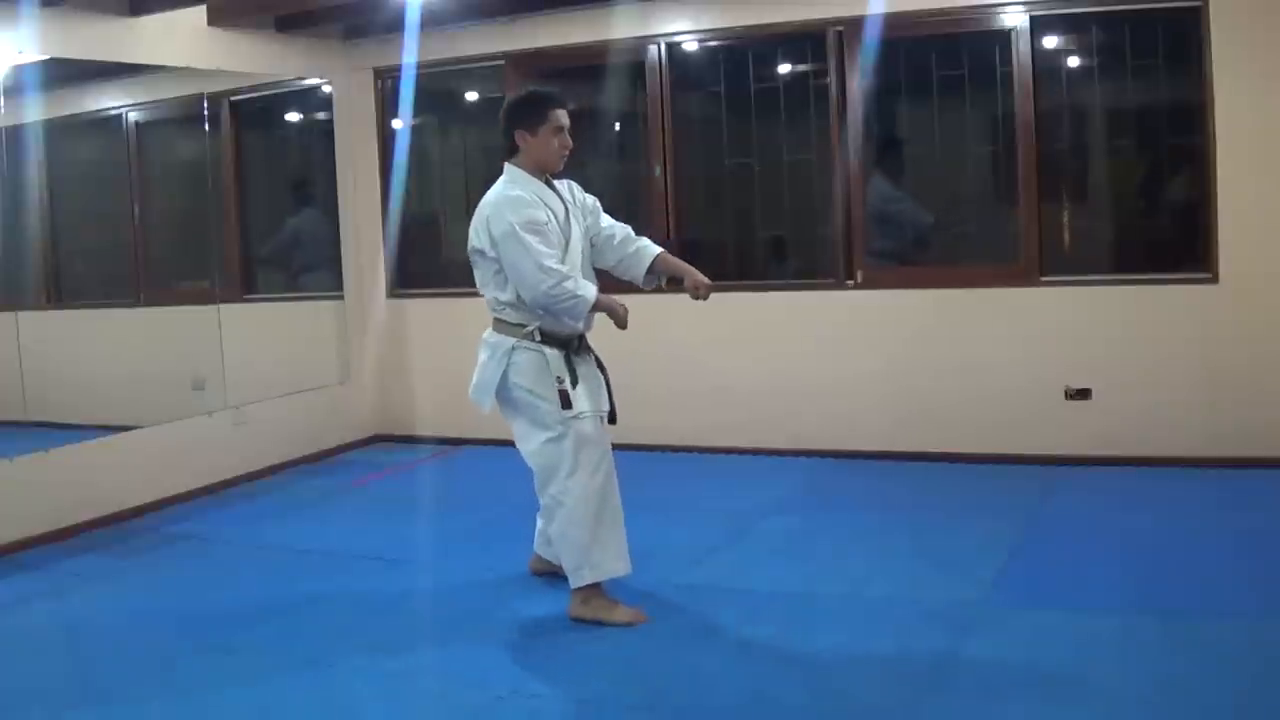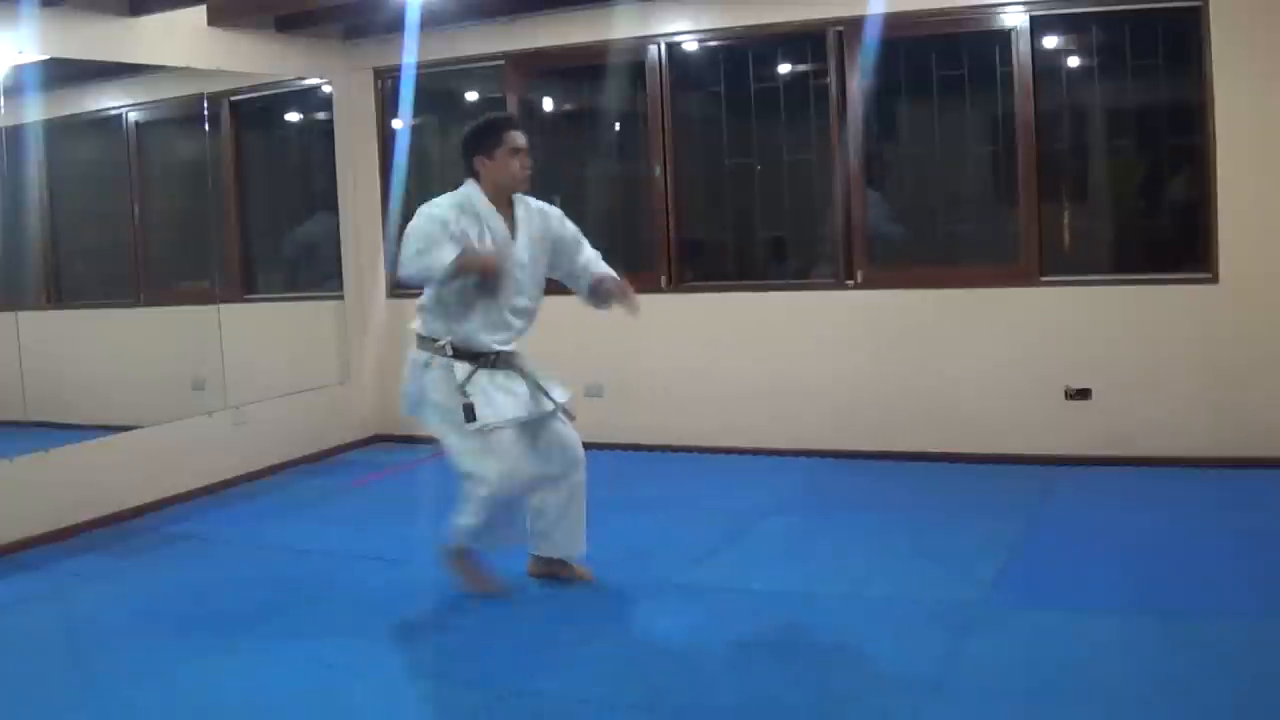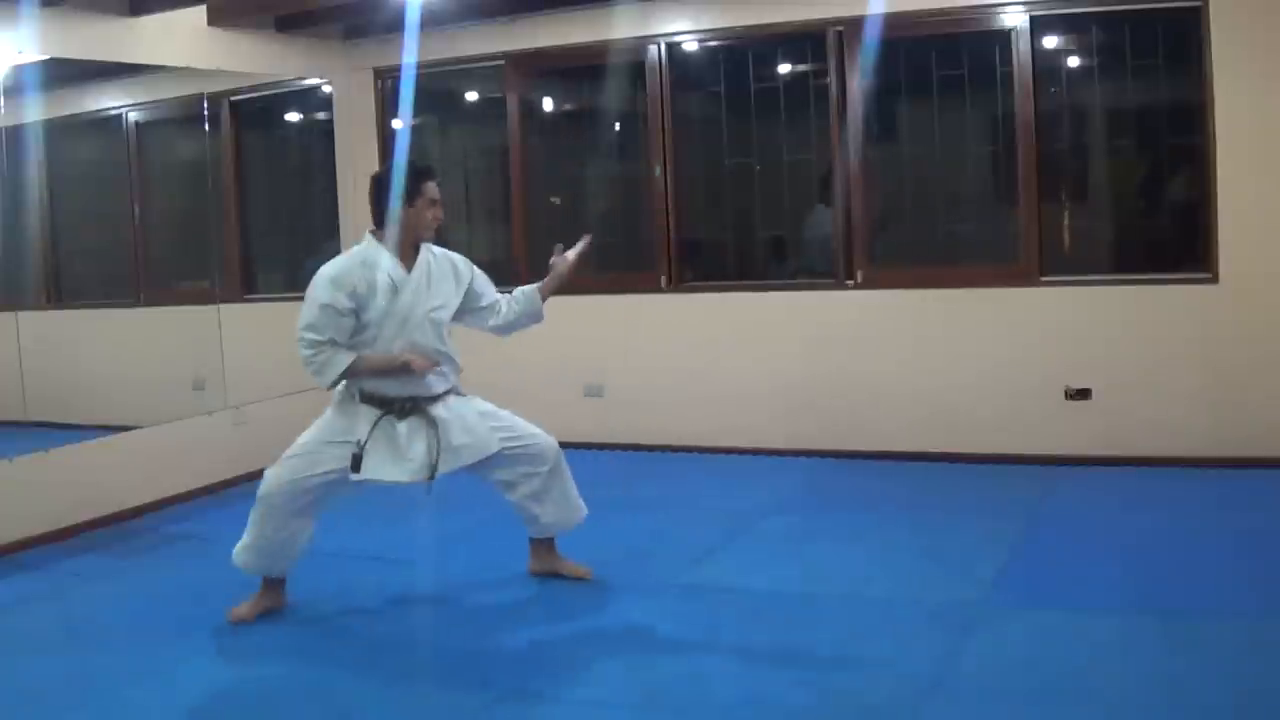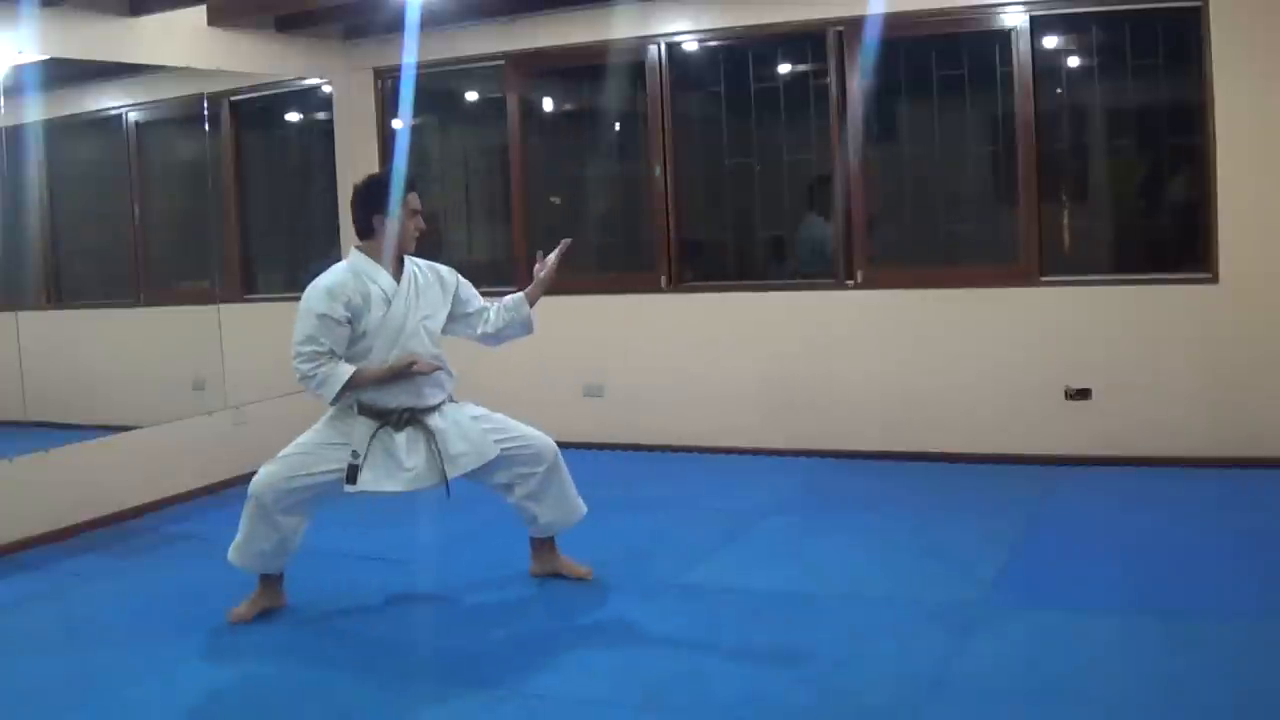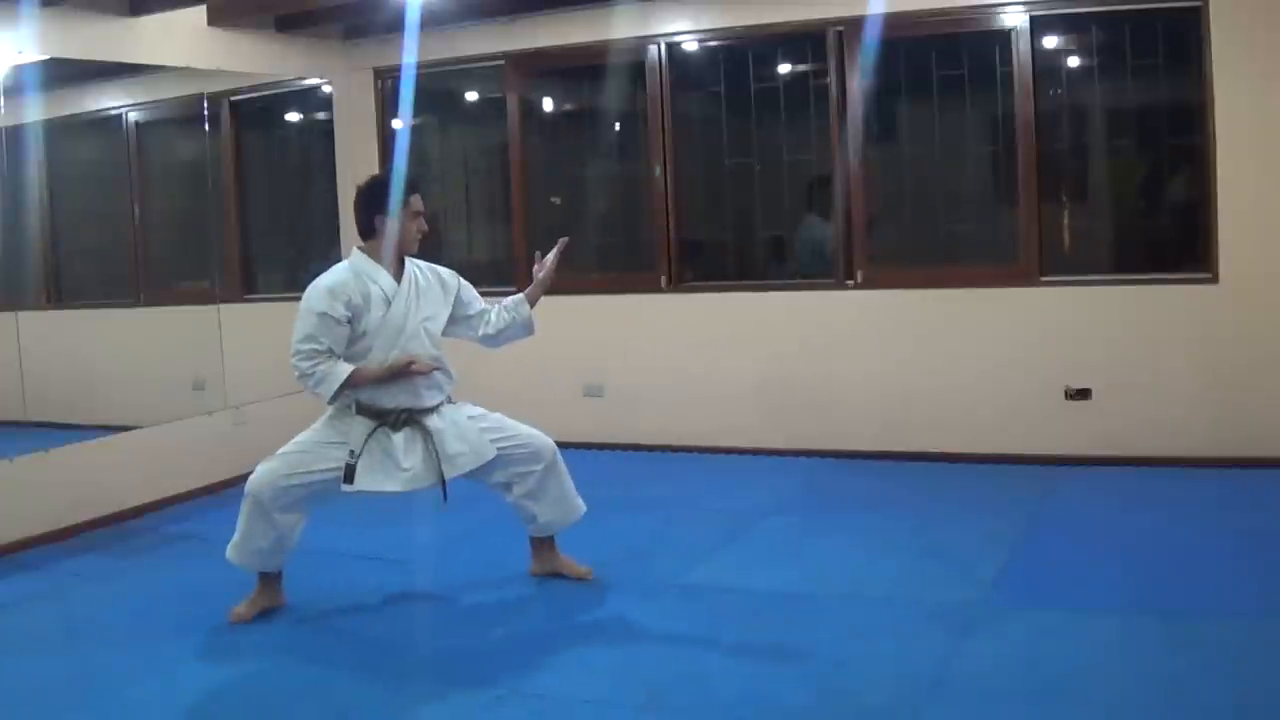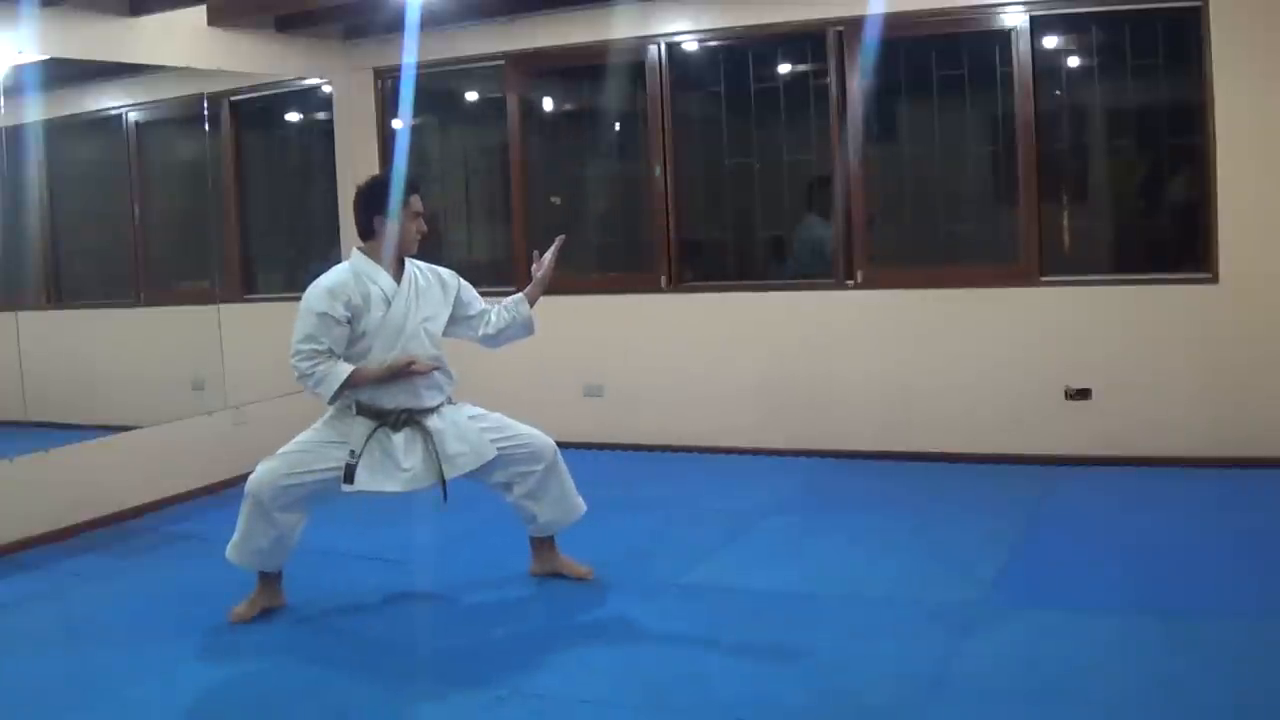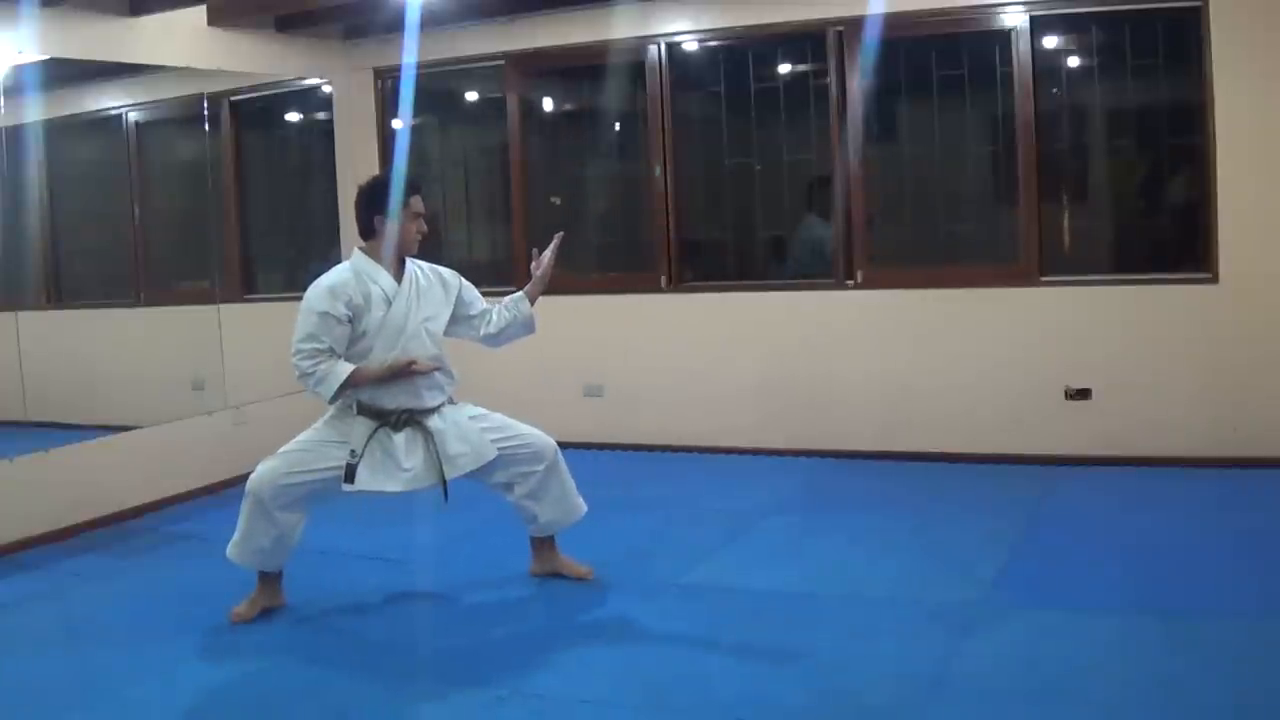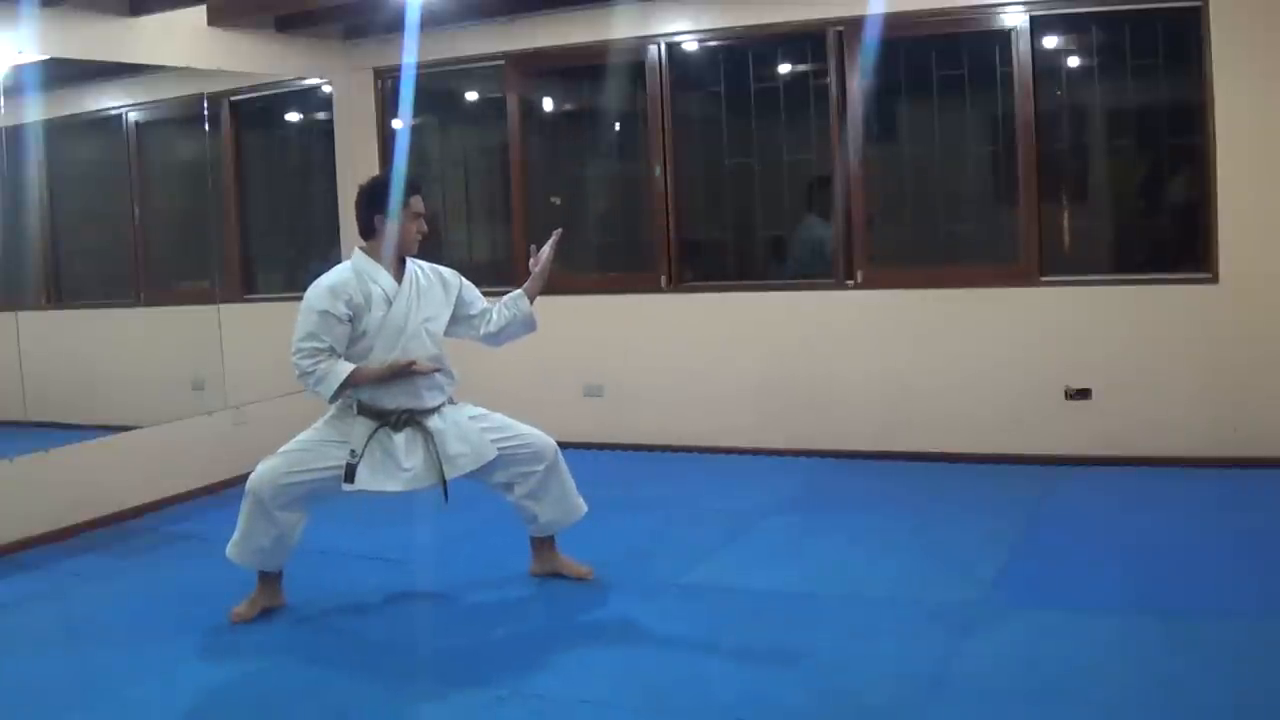
dt=0.3s
person 1, frame 1
left shoulder: (567, 195)
right shoulder: (508, 205)
left elbow: (616, 243)
right elbow: (546, 286)
left wrist: (683, 269)
right wrist: (608, 305)
left hip: (561, 353)
right hip: (530, 358)
left knee: (567, 461)
right knee: (582, 463)
left ankle: (549, 553)
right ankle: (588, 592)
person 1, frame 2
left shoulder: (539, 215)
right shoulder: (444, 214)
left elbow: (580, 262)
right elbow: (415, 261)
left wrist: (609, 285)
right wrist: (471, 261)
left hip: (506, 366)
right hip: (449, 370)
left knee: (561, 456)
right knee: (506, 472)
left ankle: (547, 555)
right ankle: (465, 550)
person 1, frame 3
left shoulder: (448, 266)
right shoulder: (344, 274)
left elbow: (500, 313)
right elbow: (316, 351)
left wrist: (553, 279)
right wrist: (381, 365)
left hip: (439, 409)
right hip: (366, 414)
left knee: (537, 451)
right knee: (284, 487)
left ankle: (544, 552)
right ankle: (271, 587)
person 1, frame 4
left shoulder: (436, 278)
right shoulder: (333, 289)
left elbow: (490, 324)
right elbow: (313, 368)
left wrist: (539, 285)
right wrist: (385, 373)
left hip: (437, 418)
right hip: (361, 426)
left knee: (537, 452)
right knee: (272, 487)
left ankle: (545, 553)
right ankle: (269, 587)
person 1, frame 5
left shoulder: (437, 280)
right shoulder: (334, 288)
left elbow: (491, 326)
right elbow: (311, 365)
left wrist: (539, 286)
right wrist: (384, 371)
left hip: (436, 420)
right hip: (359, 426)
left knee: (536, 452)
right knee: (269, 485)
left ankle: (545, 553)
right ankle: (268, 587)
person 1, frame 6
left shoulder: (437, 281)
right shoulder: (334, 289)
left elbow: (491, 327)
right elbow: (310, 365)
left wrist: (537, 286)
right wrist: (382, 373)
left hip: (437, 420)
right hip: (360, 427)
left knee: (536, 452)
right knee: (269, 485)
left ankle: (545, 554)
right ankle: (268, 587)
person 1, frame 7
left shoulder: (438, 280)
right shoulder: (335, 288)
left elbow: (491, 325)
right elbow: (311, 364)
left wrist: (537, 285)
right wrist: (383, 373)
left hip: (438, 420)
right hip: (360, 427)
left knee: (537, 451)
right knee: (270, 483)
left ankle: (545, 553)
right ankle: (269, 587)
person 1, frame 8
left shoulder: (439, 280)
right shoulder: (335, 288)
left elbow: (493, 324)
right elbow: (311, 364)
left wrist: (536, 280)
right wrist: (382, 374)
left hip: (439, 421)
right hip: (360, 427)
left knee: (538, 451)
right knee: (269, 482)
left ankle: (545, 554)
right ankle: (269, 586)
